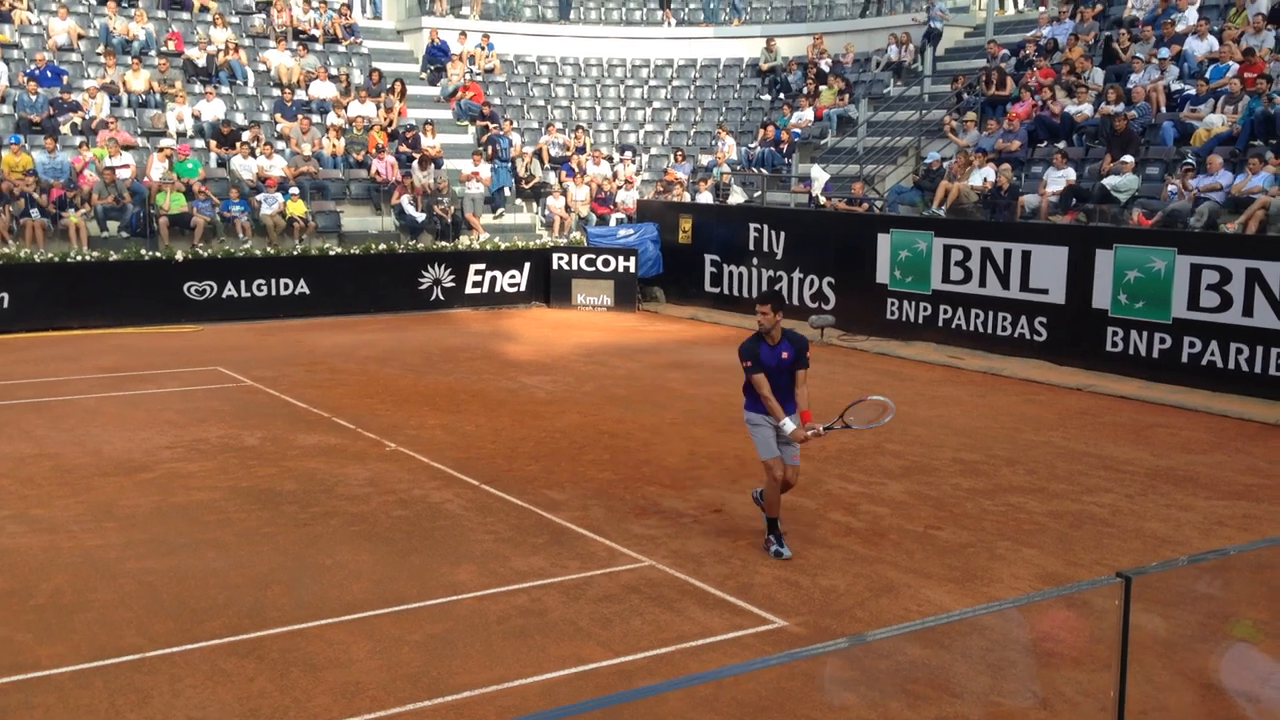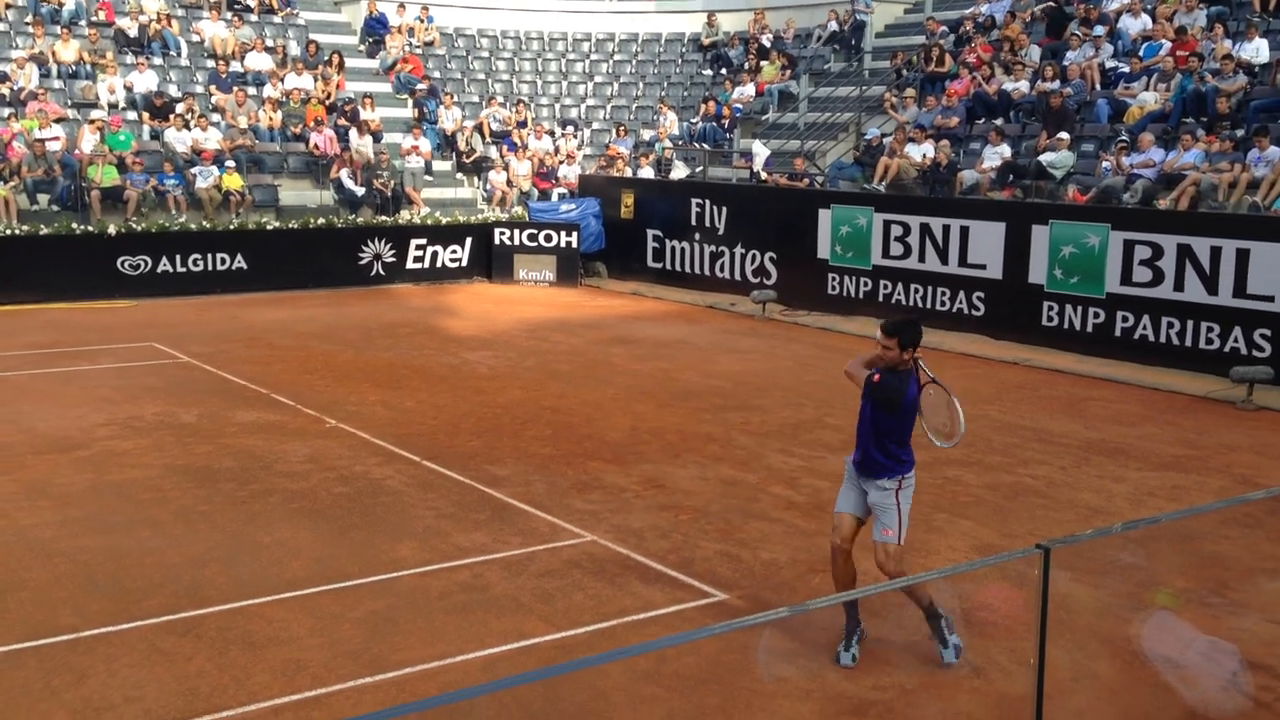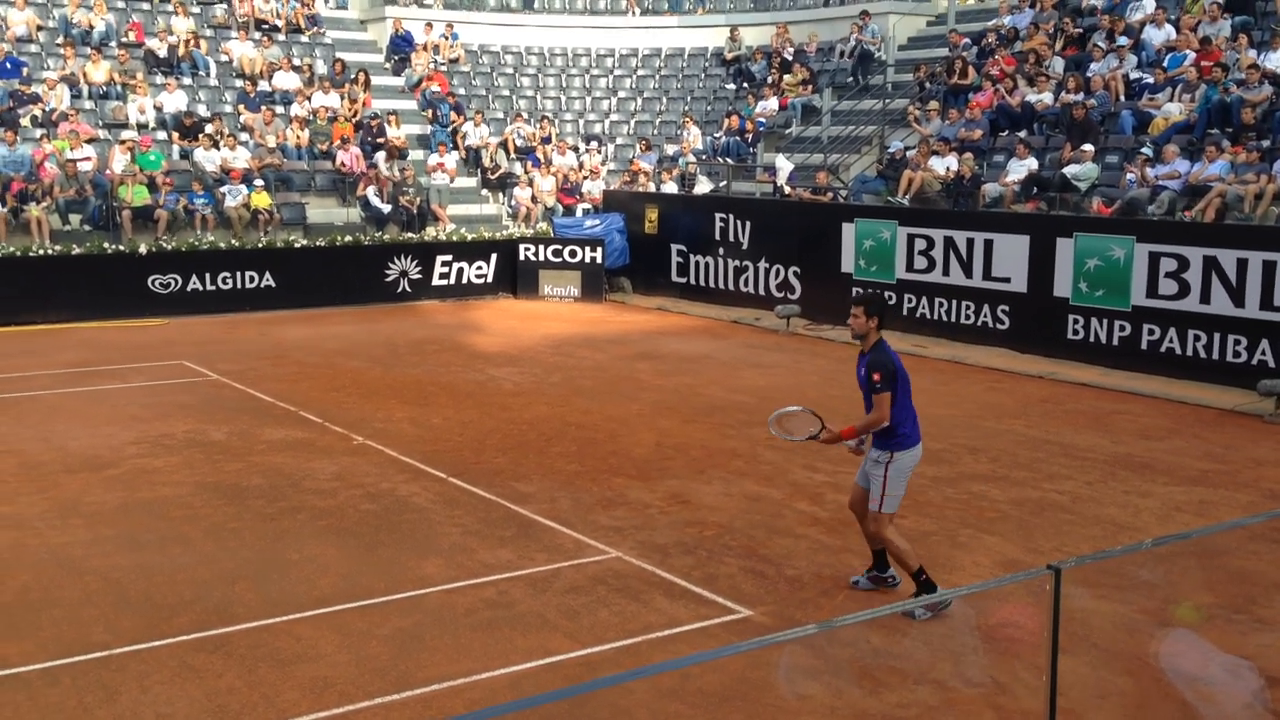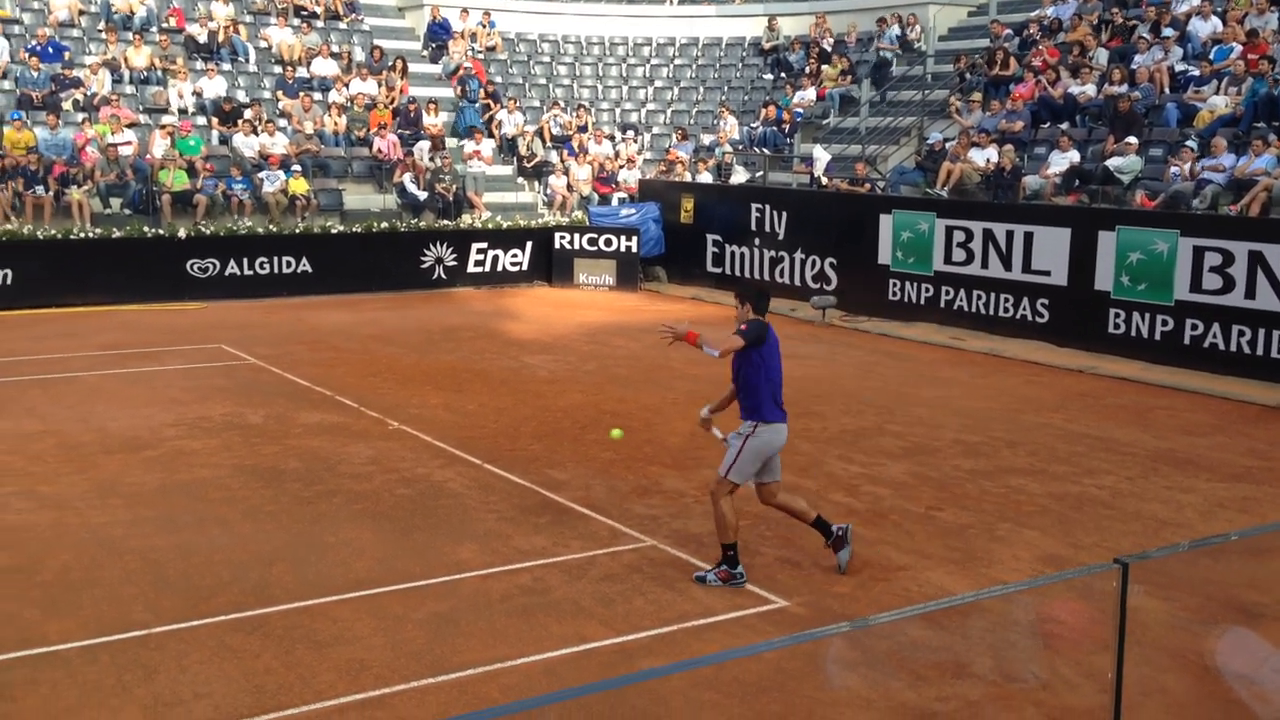
dt=1s
person 1, frame 1
left shoulder: (799, 342)
right shoulder: (749, 348)
left elbow: (800, 387)
right elbow: (764, 393)
left wrist: (804, 421)
right wrist: (789, 426)
left hip: (789, 415)
right hip: (759, 415)
left knee: (790, 480)
right knee: (776, 476)
left ankle: (764, 496)
right ankle: (772, 534)
person 1, frame 2
left shoulder: (895, 386)
right shoulder: (891, 368)
left elbow: (853, 372)
left wrist: (875, 356)
left hip: (891, 481)
right hip: (859, 468)
left knee: (889, 563)
right knee: (840, 544)
left ankle: (937, 621)
right ankle: (853, 627)
person 1, frame 3
left shoulder: (878, 361)
right shoulder: (869, 354)
left elbow: (880, 418)
left wrist: (841, 435)
right wrist: (860, 437)
left hip: (897, 450)
right hip: (886, 446)
left knee: (879, 526)
right knee: (858, 505)
left ankle: (930, 591)
right ankle: (881, 572)
person 1, frame 4
left shoulder: (756, 326)
right shoulder: (755, 340)
left elbow: (720, 349)
right elbow: (736, 390)
left wrist: (688, 335)
right wrist: (710, 410)
left hip: (759, 427)
right hip: (770, 427)
left knee: (720, 492)
right knee: (771, 494)
left ankle: (730, 567)
right ankle: (833, 533)
